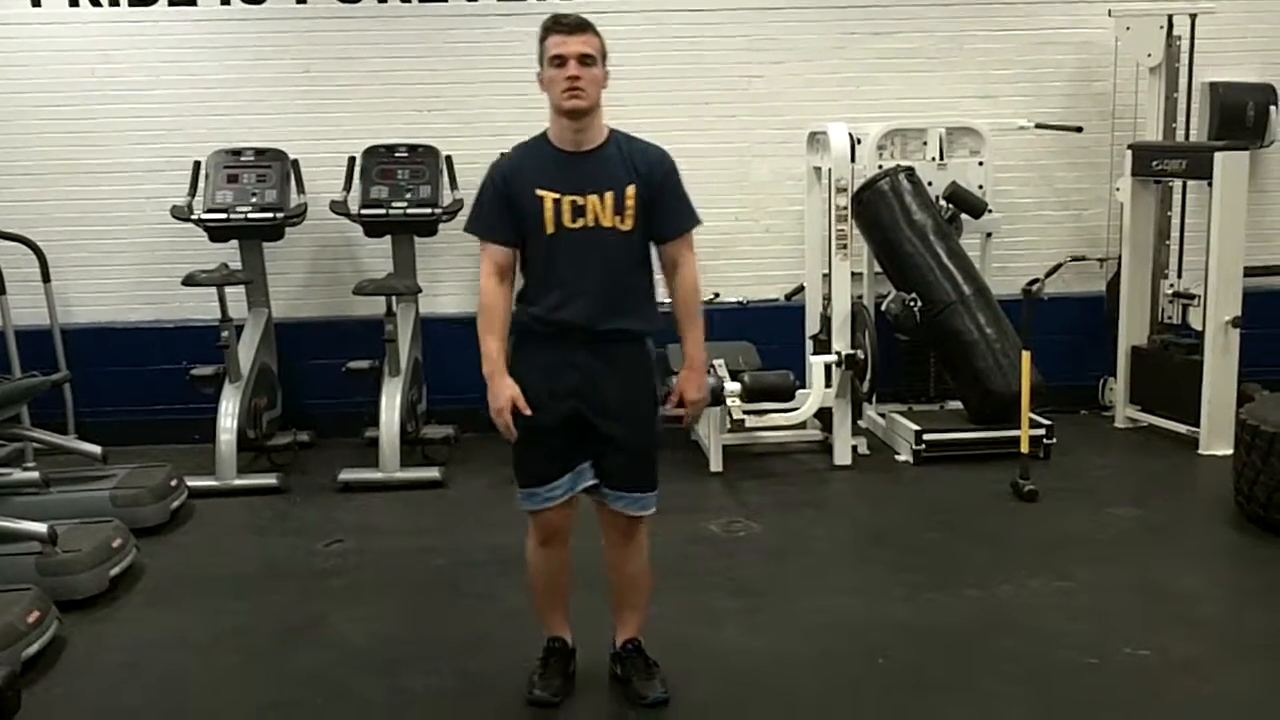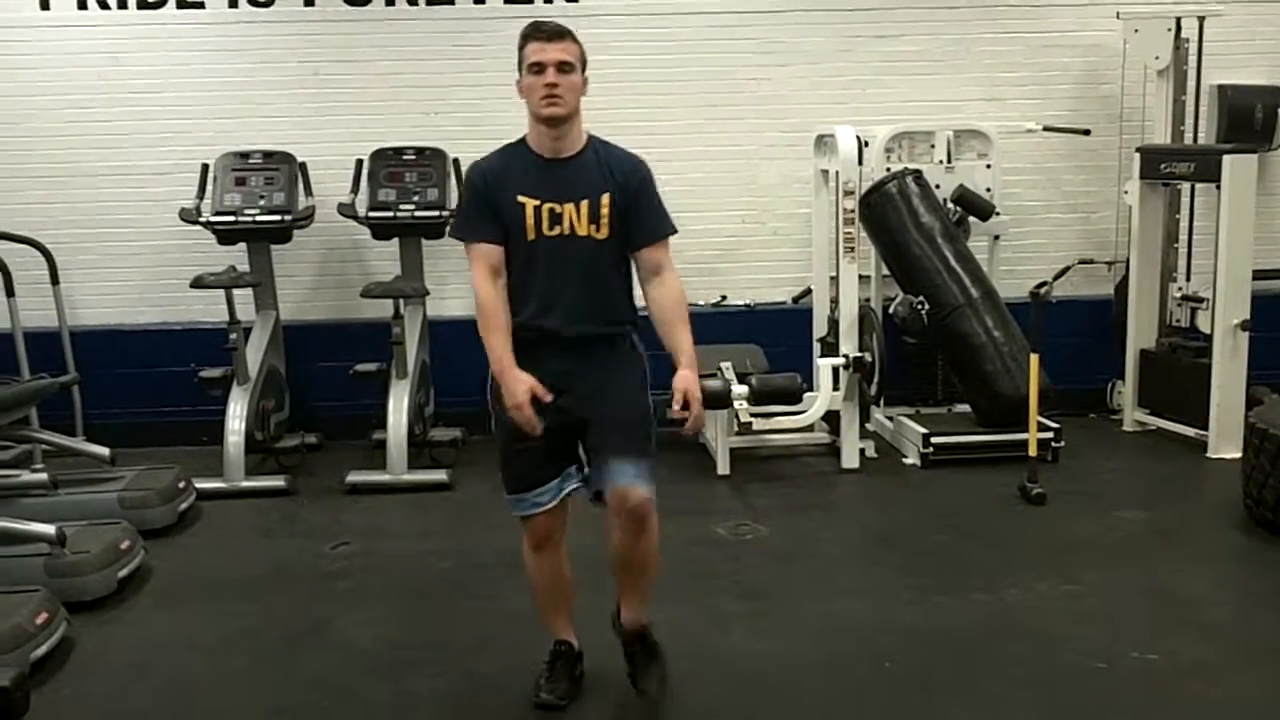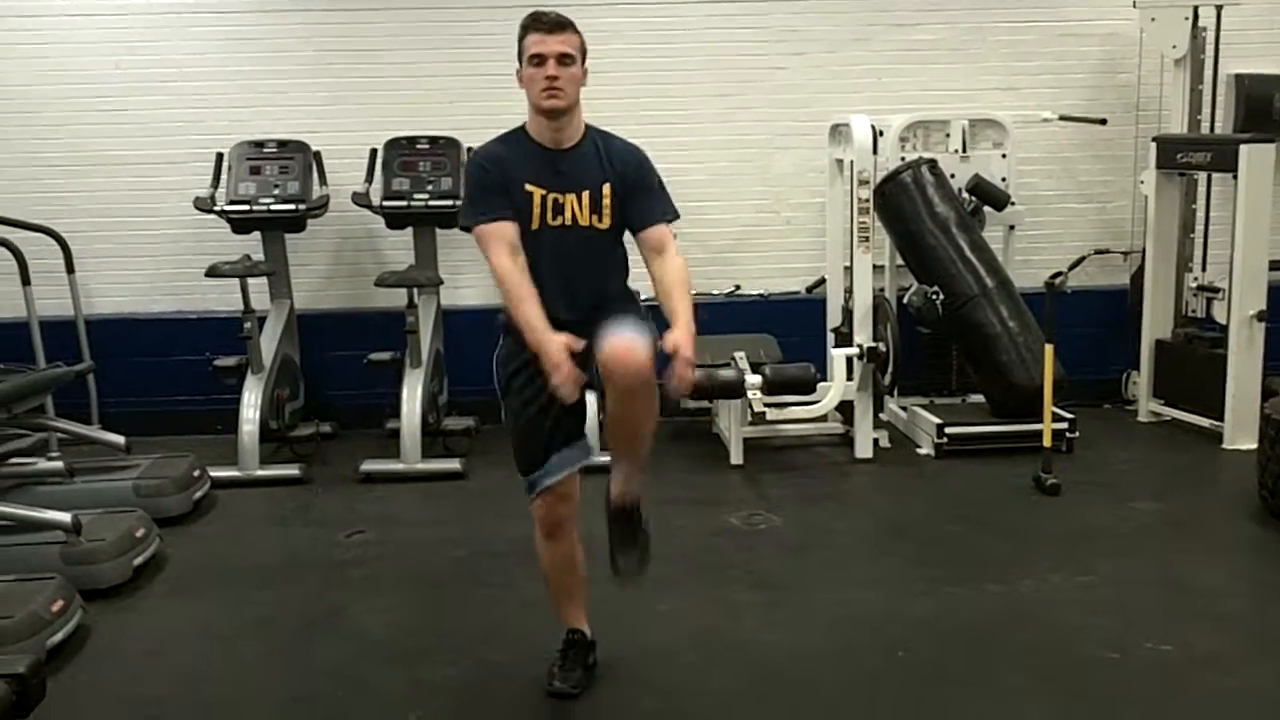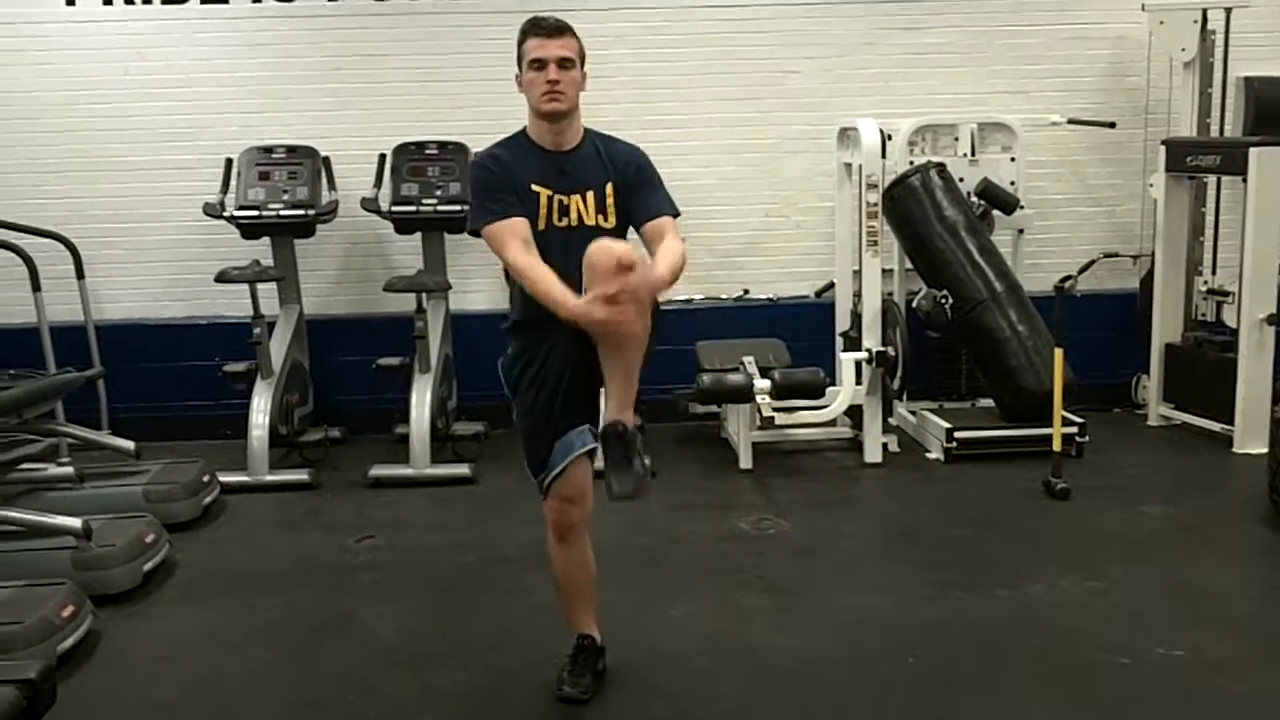
dt=0.2s
person 1, frame 1
left shoulder: (648, 165)
right shoulder: (513, 173)
left elbow: (681, 267)
right elbow: (495, 276)
left wrist: (694, 362)
right wrist: (495, 373)
left hip: (624, 365)
right hip: (541, 368)
left knee: (627, 520)
right knee: (548, 523)
left ankle: (628, 647)
right ankle: (557, 646)
person 1, frame 2
left shoulder: (625, 172)
right shoulder: (491, 177)
left elbow: (658, 273)
right elbow: (488, 279)
left wrist: (685, 363)
right wrist: (505, 370)
left hip: (609, 359)
right hip: (530, 372)
left knee: (632, 503)
right knee: (542, 526)
left ankle: (634, 625)
right ankle: (564, 649)
person 1, frame 3
left shoulder: (624, 161)
right shoulder: (492, 165)
left elbow: (662, 249)
right elbow: (505, 261)
left wrist: (682, 326)
right wrist: (544, 341)
left hip: (607, 324)
right hip: (533, 350)
left knee: (628, 360)
right knee: (553, 508)
left ankle: (625, 495)
right ankle: (577, 637)
person 1, frame 4
left shoulder: (625, 160)
right shoulder: (495, 168)
left elbow: (669, 240)
right elbow: (518, 256)
left wrist: (652, 275)
right wrist: (574, 308)
left hip: (609, 334)
right hip: (542, 343)
left knee: (608, 255)
right knee: (564, 507)
left ankle: (621, 429)
right ankle: (587, 643)
